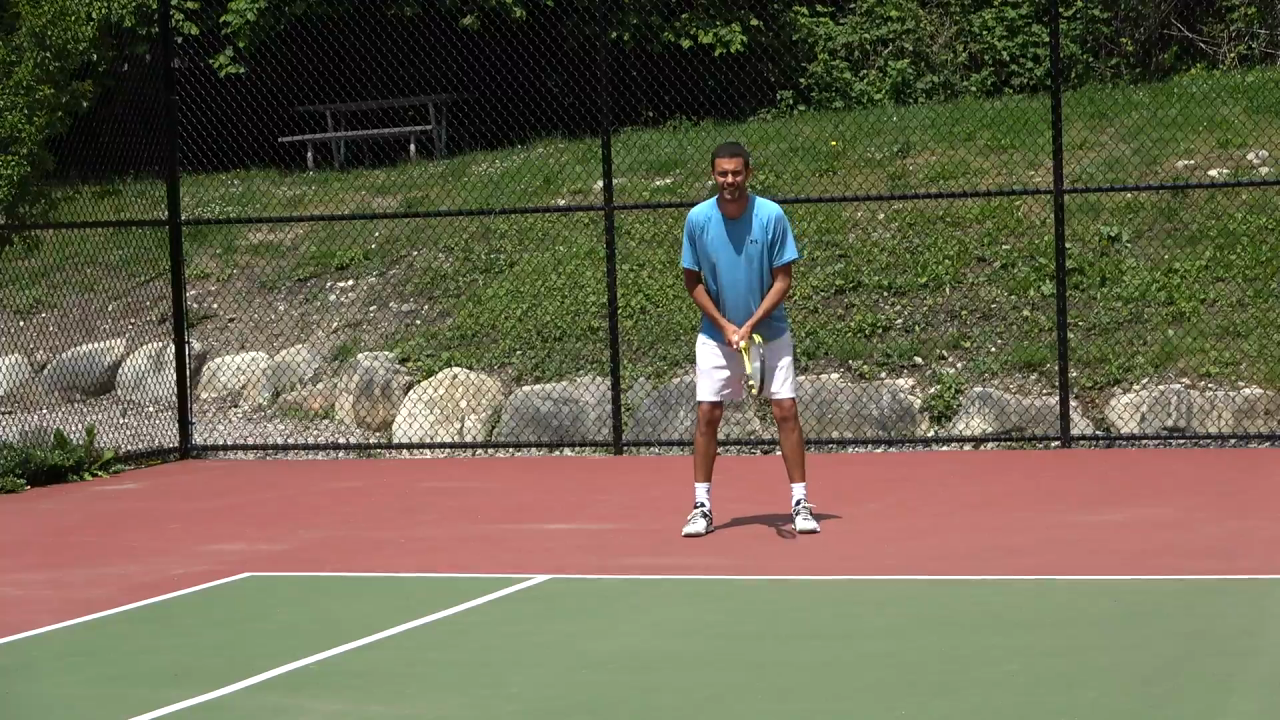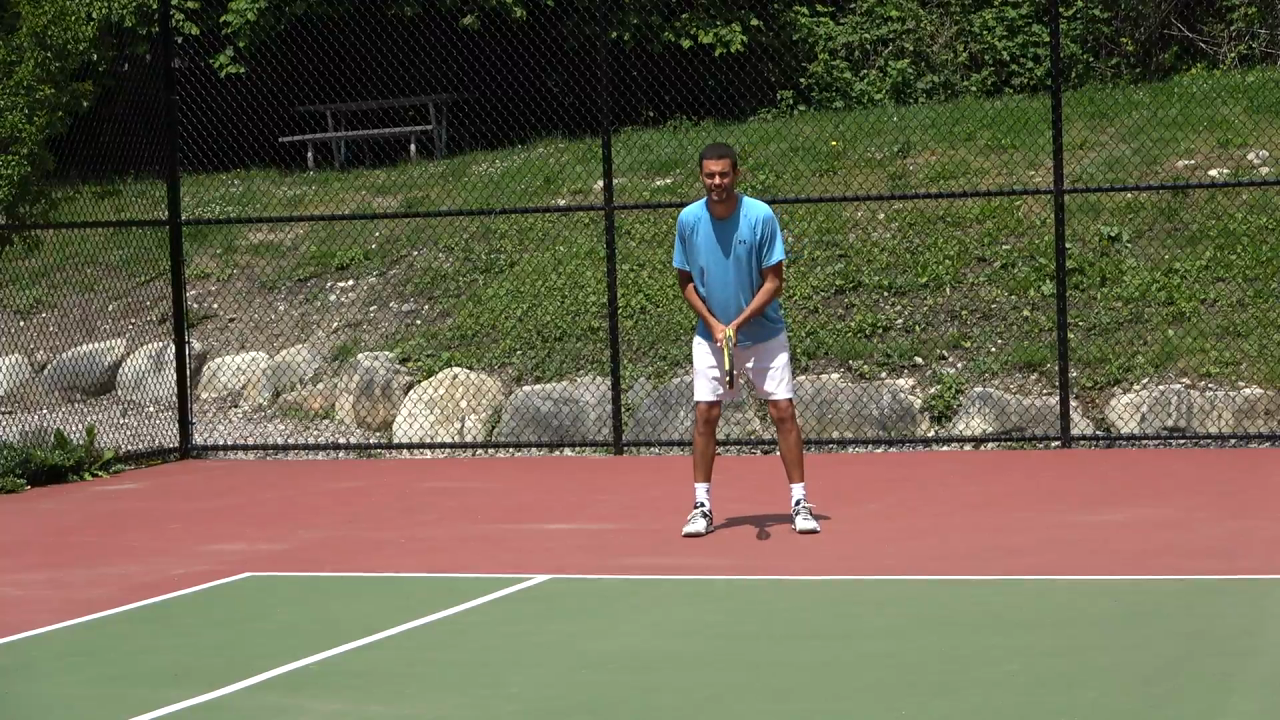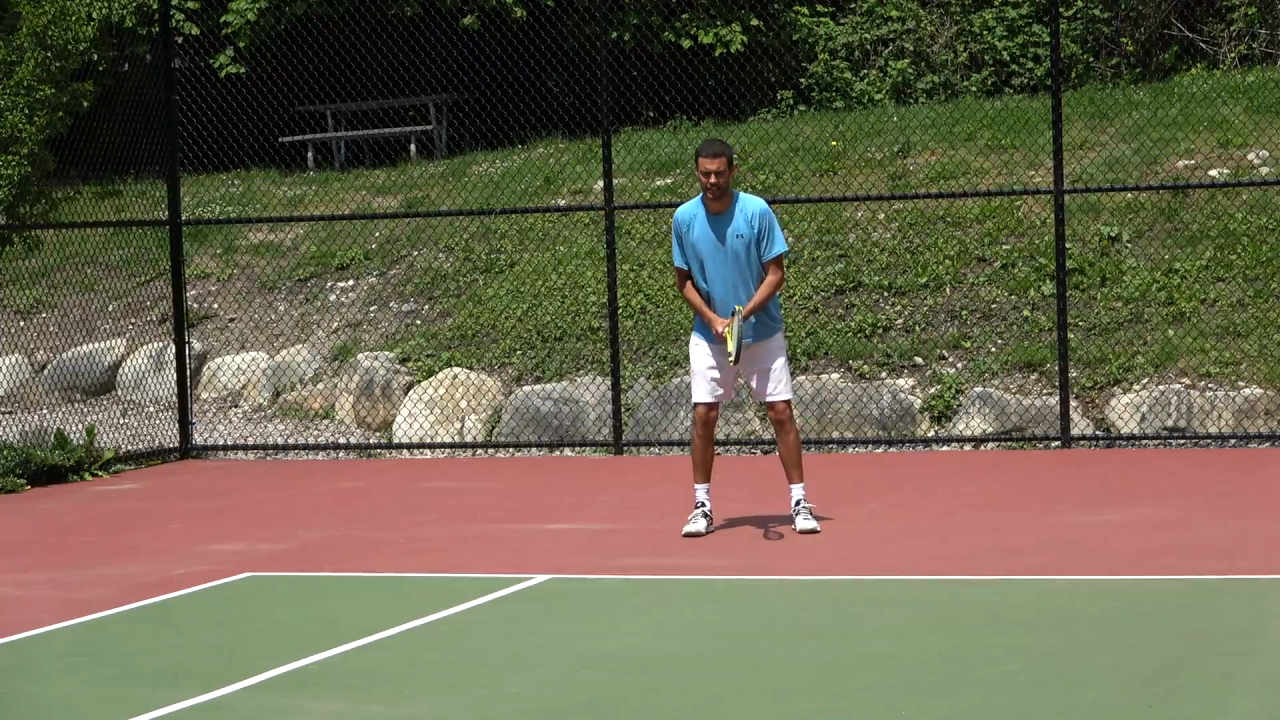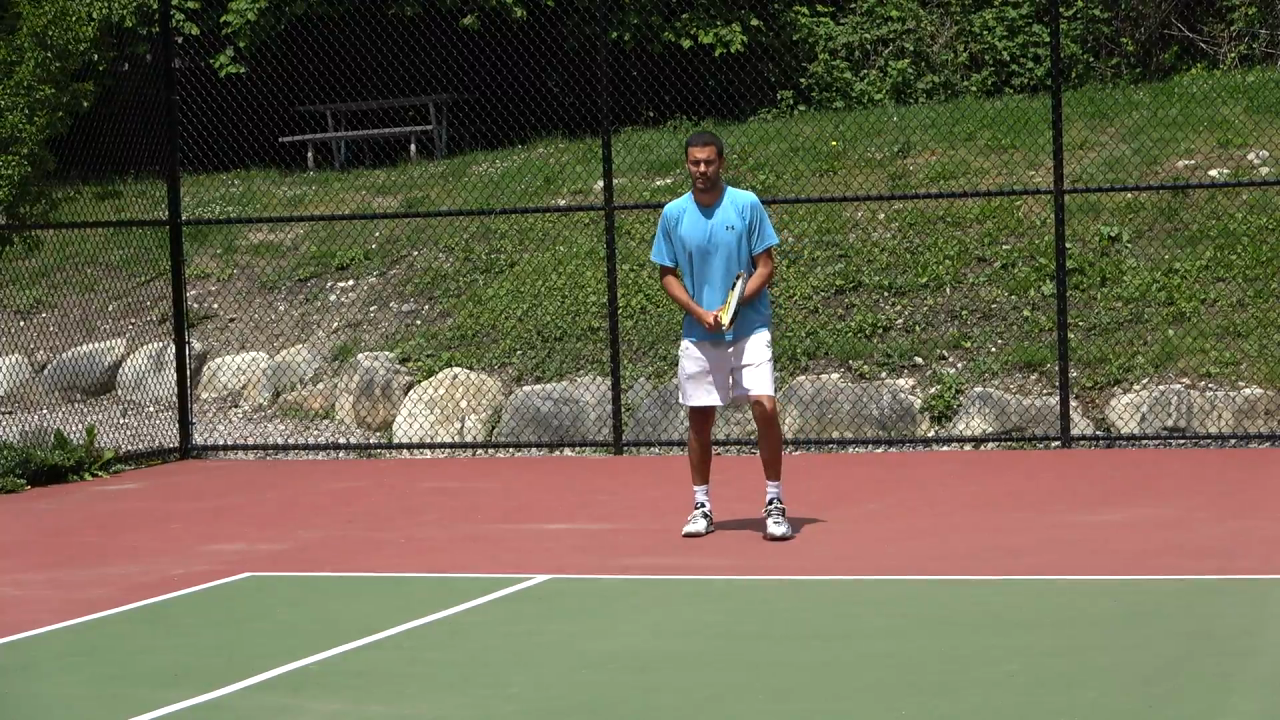
dt=0.3s
person 1, frame 1
left shoulder: (771, 215)
right shoulder: (697, 218)
left elbow: (783, 279)
right elbow: (693, 281)
left wrist: (751, 326)
right wrist: (725, 326)
left hip: (768, 331)
right hip: (717, 333)
left knee: (786, 411)
right knee: (707, 414)
left ankle: (799, 502)
right ankle: (702, 506)
person 1, frame 2
left shoulder: (761, 216)
right shoulder: (688, 219)
left elbow: (773, 281)
right elbow: (685, 280)
left wrist: (737, 324)
right wrist: (712, 324)
left hip: (763, 334)
right hip: (710, 333)
left knee: (783, 411)
right knee: (705, 415)
left ankle: (799, 502)
right ankle: (702, 506)
person 1, frame 3
left shoulder: (757, 211)
right shoulder: (683, 218)
left elbow: (775, 273)
right elbow: (684, 279)
left wrist: (742, 315)
right wrist: (712, 319)
left hip: (762, 332)
right hip: (708, 335)
left knee: (781, 413)
right knee: (703, 416)
left ankle: (799, 501)
right ankle: (702, 506)
person 1, frame 4
left shoulder: (747, 205)
right shoulder: (672, 214)
left elbow: (766, 266)
right elbow: (668, 275)
left wrist: (733, 307)
right wrist: (700, 313)
left hip: (750, 329)
right hip: (697, 335)
left knee: (765, 406)
right knee: (700, 419)
left ankle: (774, 503)
right ankle: (702, 506)
